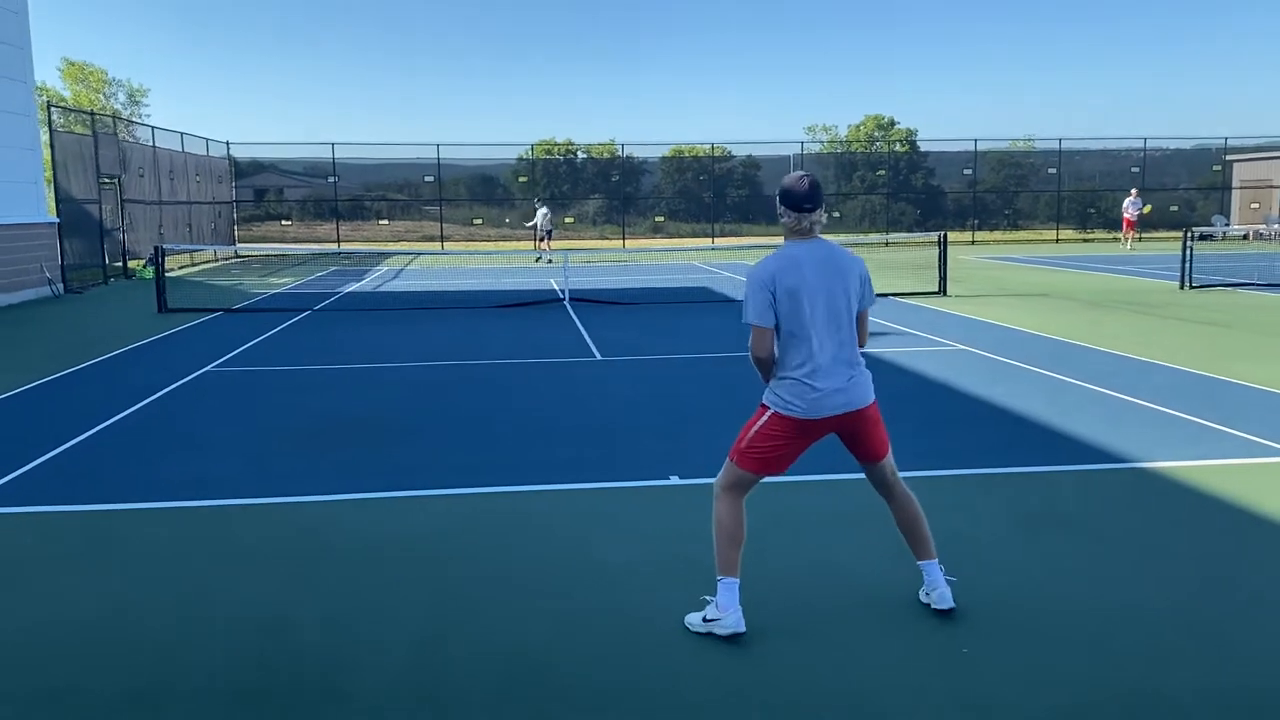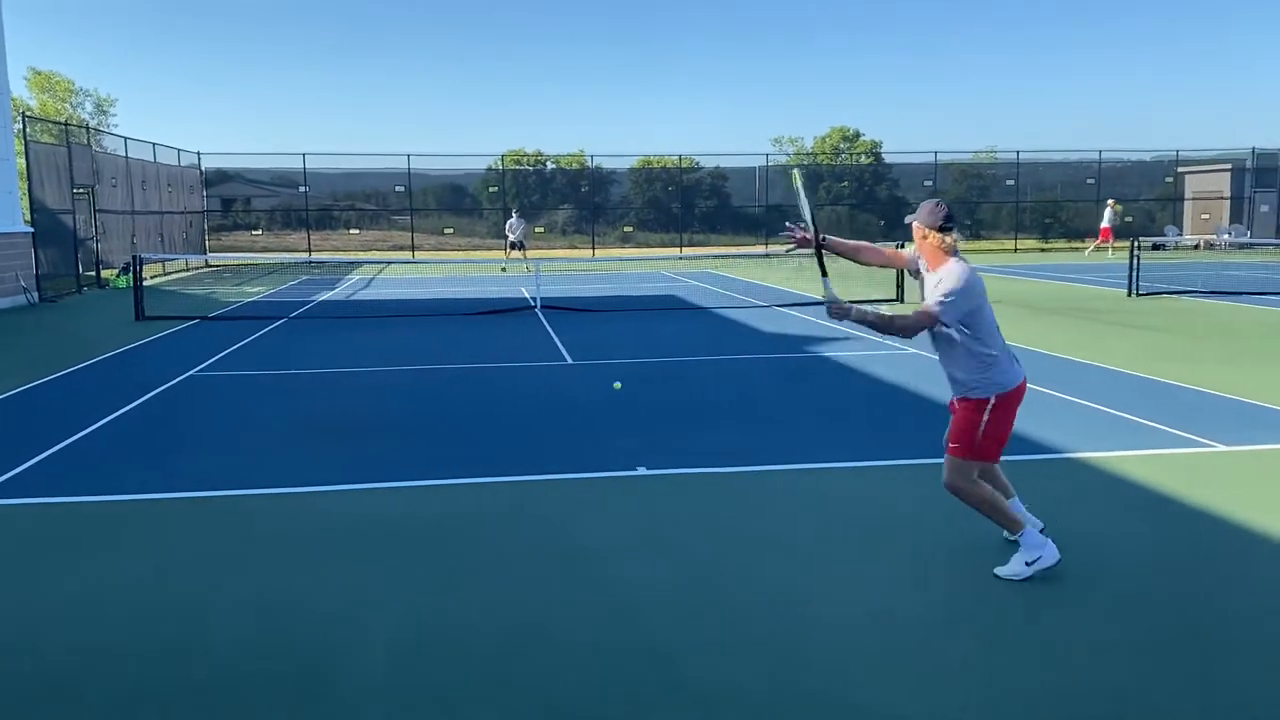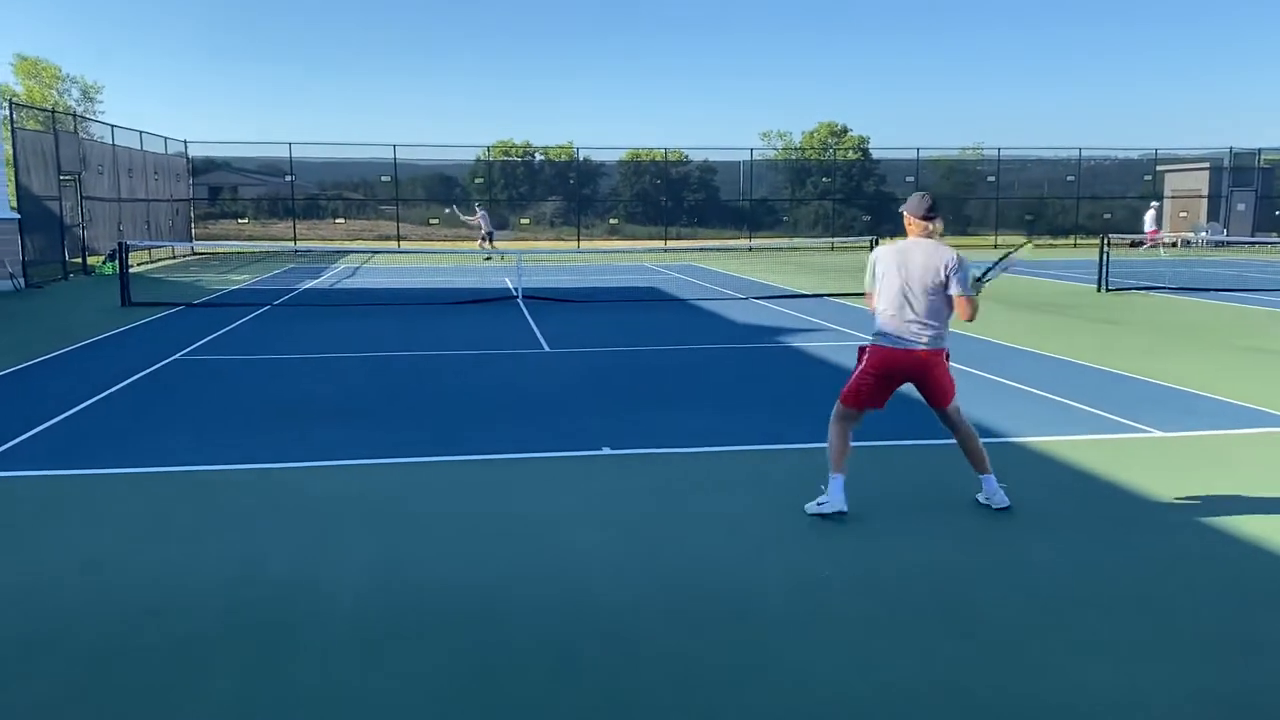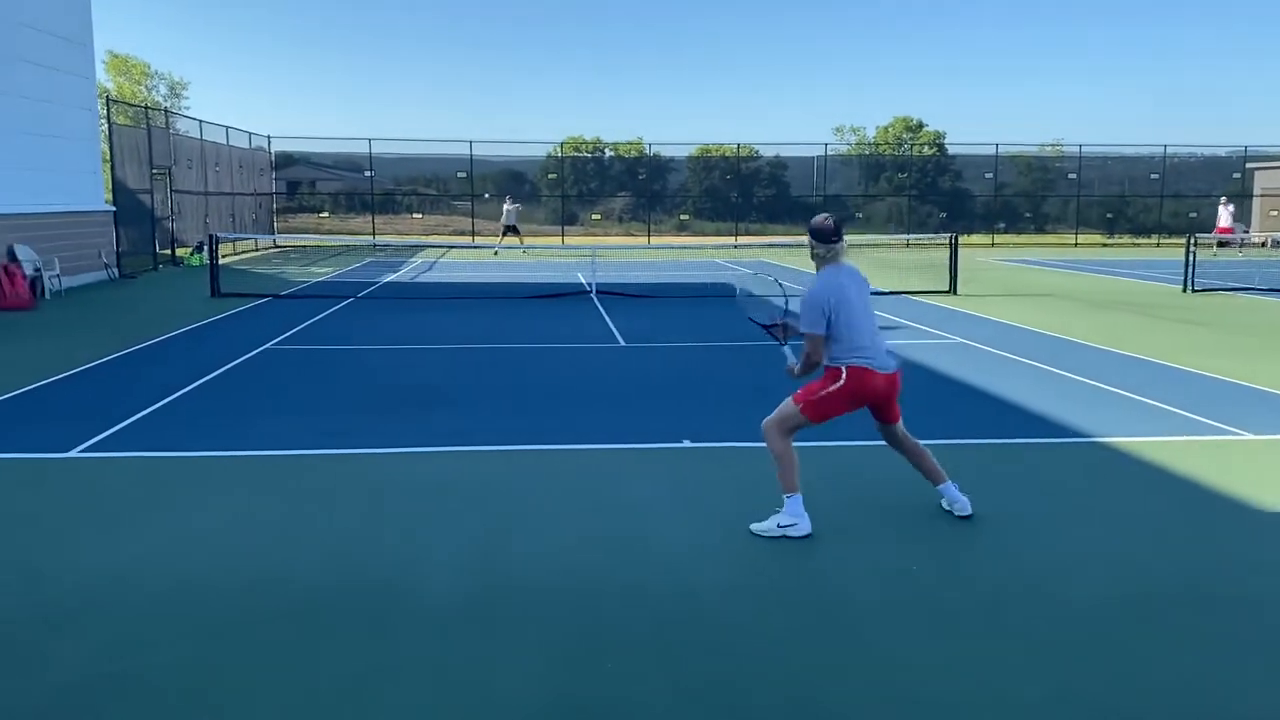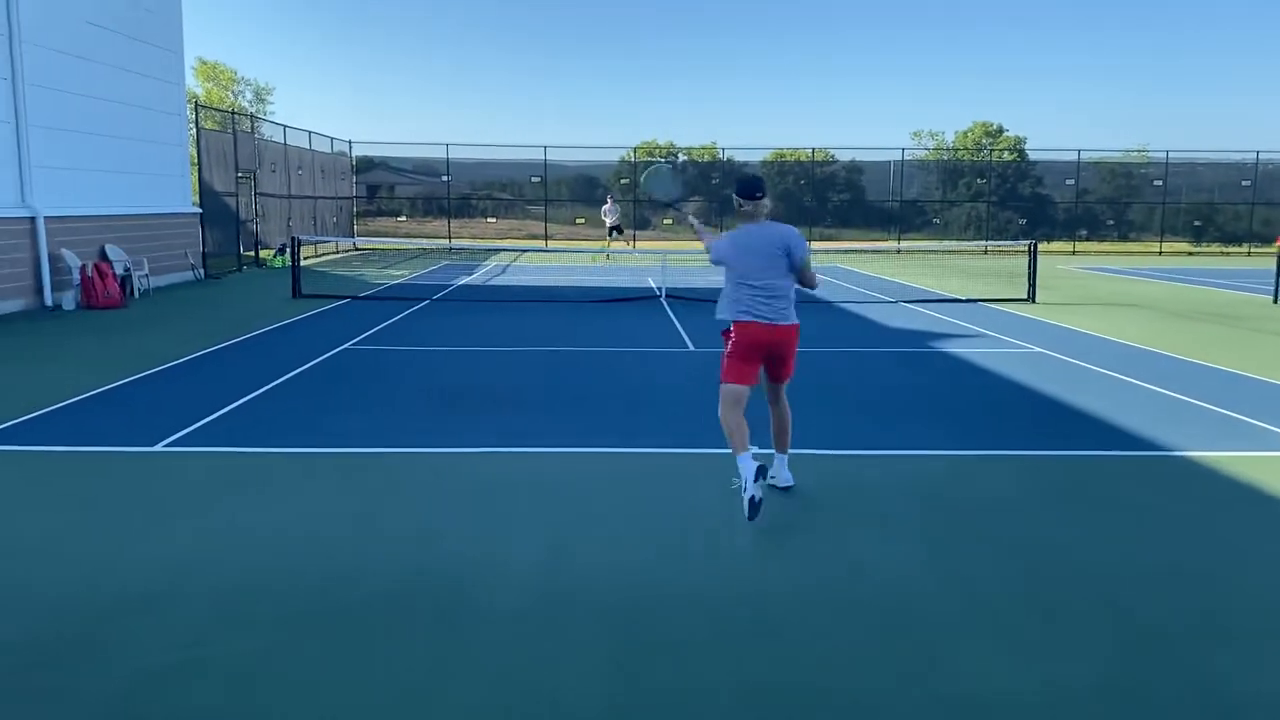
dt=1s
person 1, frame 1
left shoulder: (766, 272)
right shoulder: (853, 263)
left elbow: (761, 351)
right elbow: (861, 337)
left hip: (794, 403)
right hip: (856, 397)
left knee: (728, 489)
right knee: (890, 483)
left ankle: (727, 607)
right ankle: (936, 584)
person 1, frame 2
left shoulder: (958, 280)
right shoulder: (931, 260)
left elbow: (908, 326)
right elbow: (879, 255)
left wrist: (852, 312)
right wrist: (820, 241)
left hip: (991, 390)
right hip: (978, 386)
left knee: (957, 478)
right knee: (963, 451)
left ankle: (1035, 548)
right ankle: (1022, 517)
person 1, frame 3
left shoulder: (881, 254)
right shoulder: (950, 258)
right elbow: (966, 313)
right wrist: (972, 293)
left hip: (883, 353)
right hip: (929, 355)
left knee: (841, 419)
right knee: (954, 419)
left ankle: (835, 493)
right ankle: (992, 490)
person 1, frame 4
left shoulder: (817, 291)
right shoulder: (855, 277)
left elbow: (814, 356)
left wrist: (799, 370)
right wrist: (799, 328)
left hip: (852, 376)
right hip: (886, 372)
left knee: (774, 428)
right knee: (897, 437)
left ankle: (794, 515)
right ankle: (955, 497)
person 1, frame 5
left shoulder: (728, 242)
right shoulder: (789, 235)
left elbow: (710, 244)
right elbow: (810, 283)
left wrist: (695, 223)
left hip: (743, 332)
right hip: (785, 331)
left knee: (730, 409)
right knee: (777, 396)
left ankle: (748, 468)
right ankle: (781, 469)
